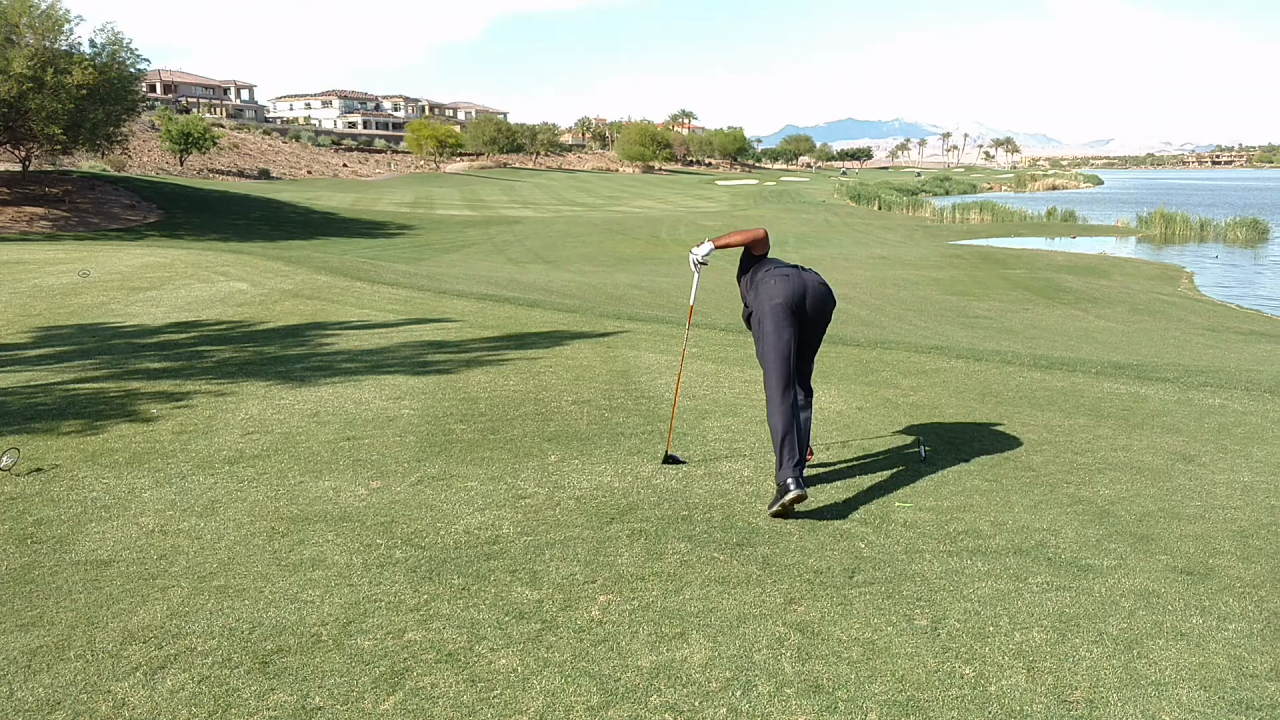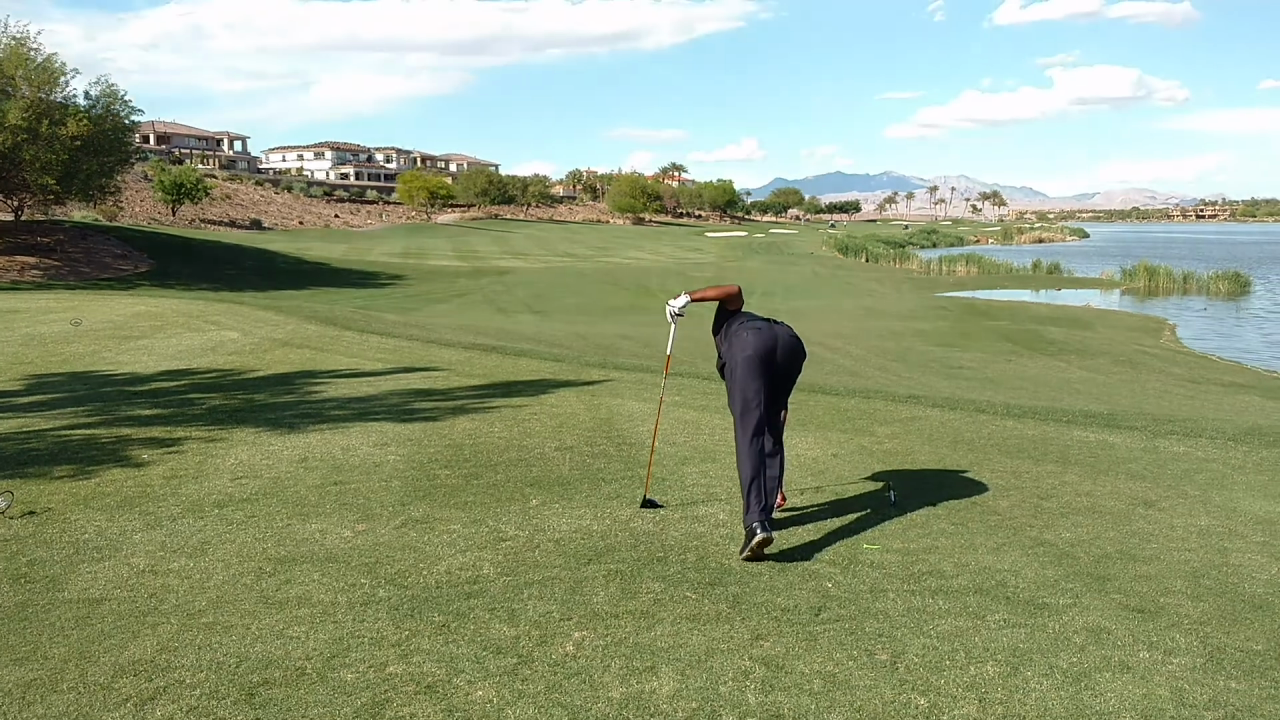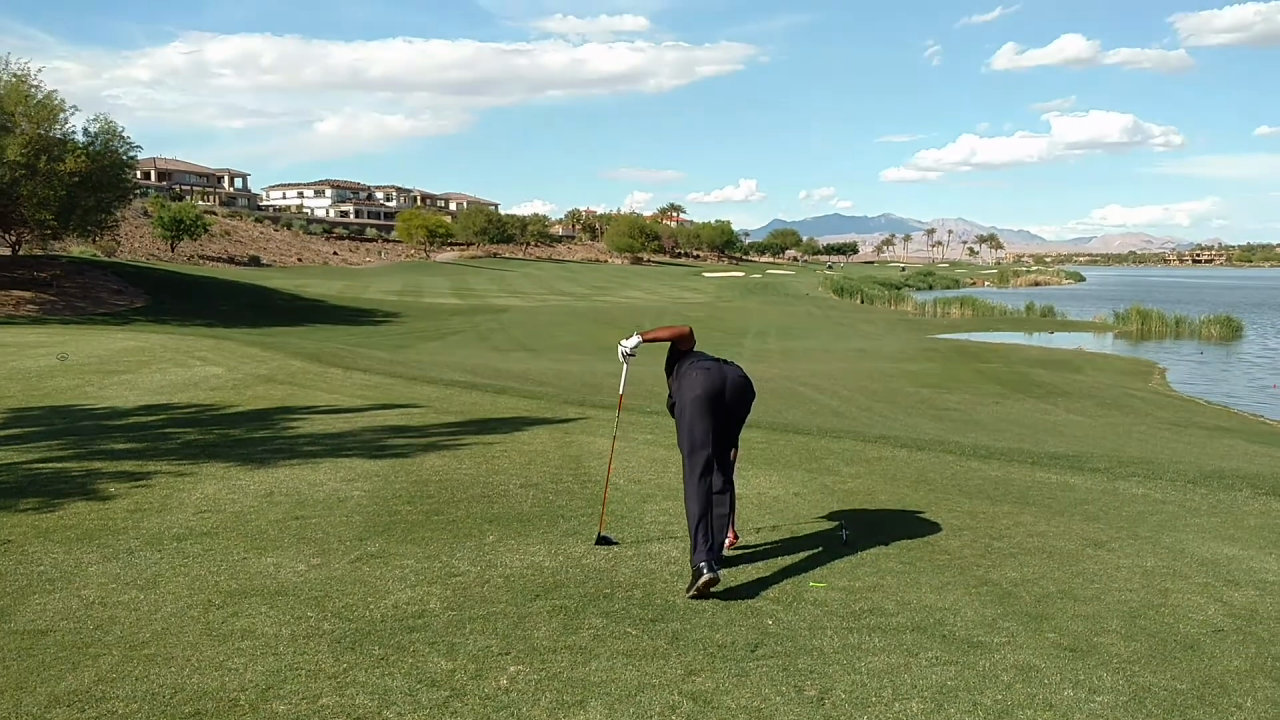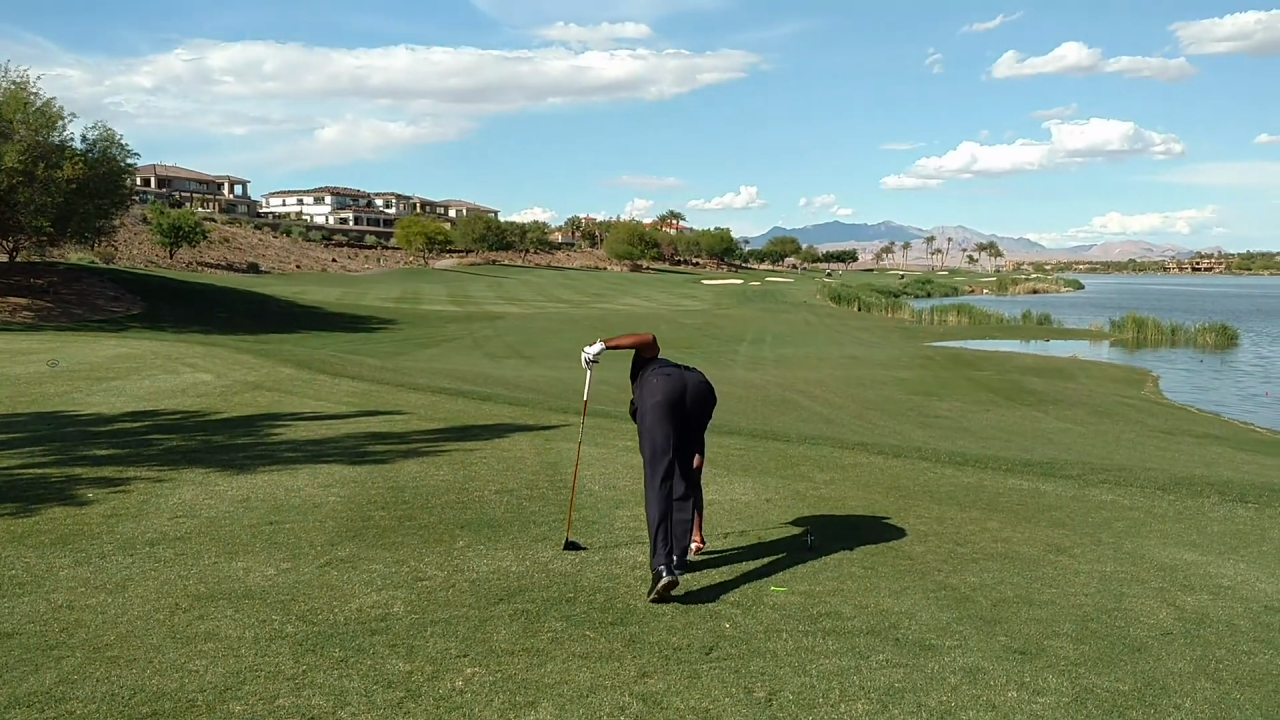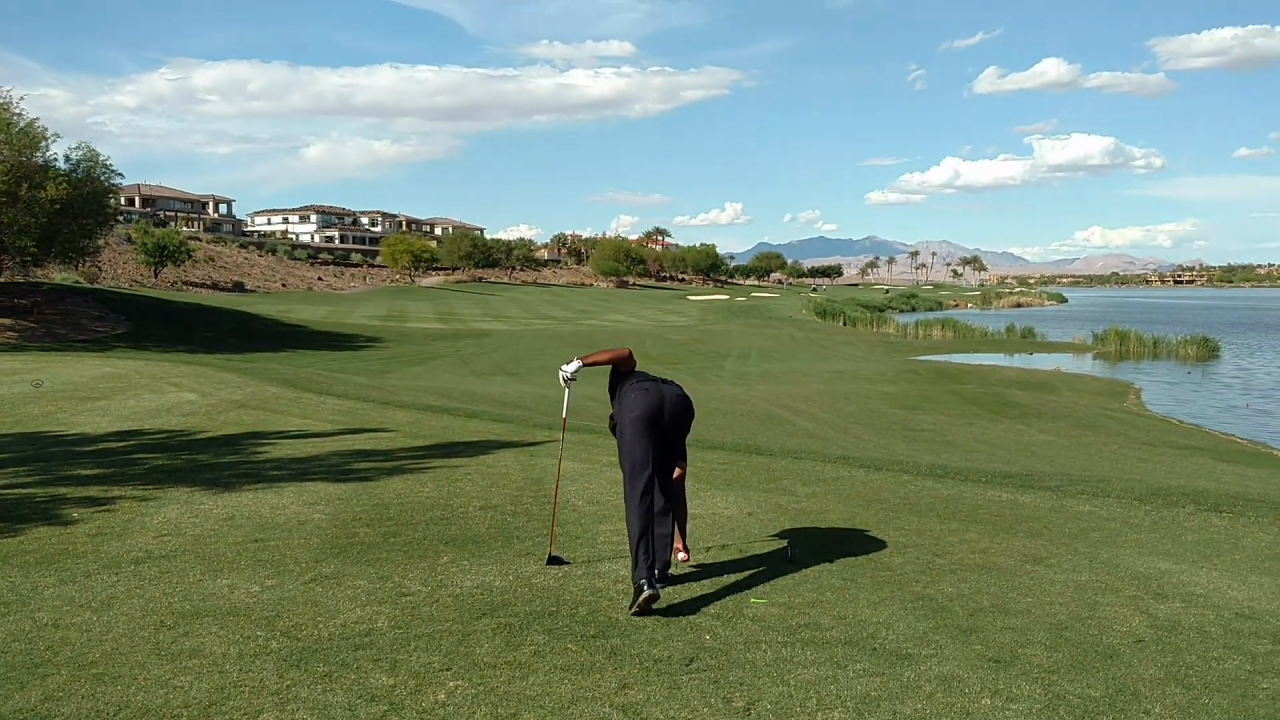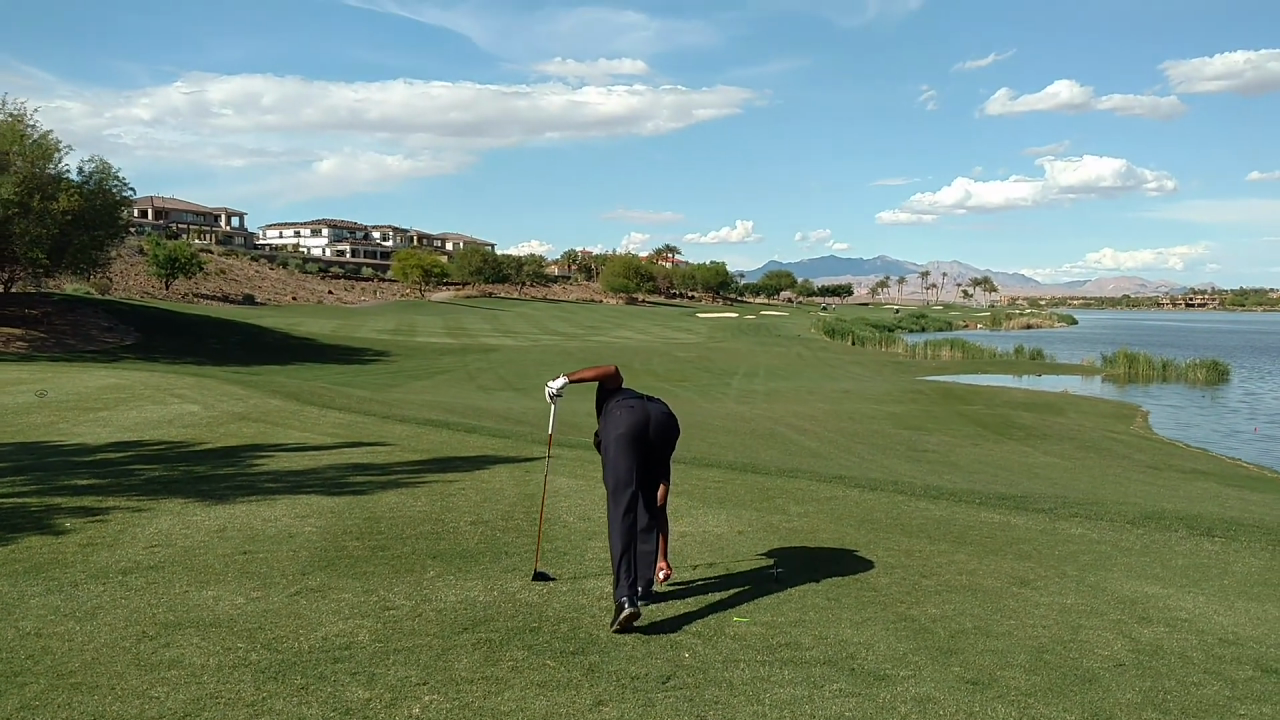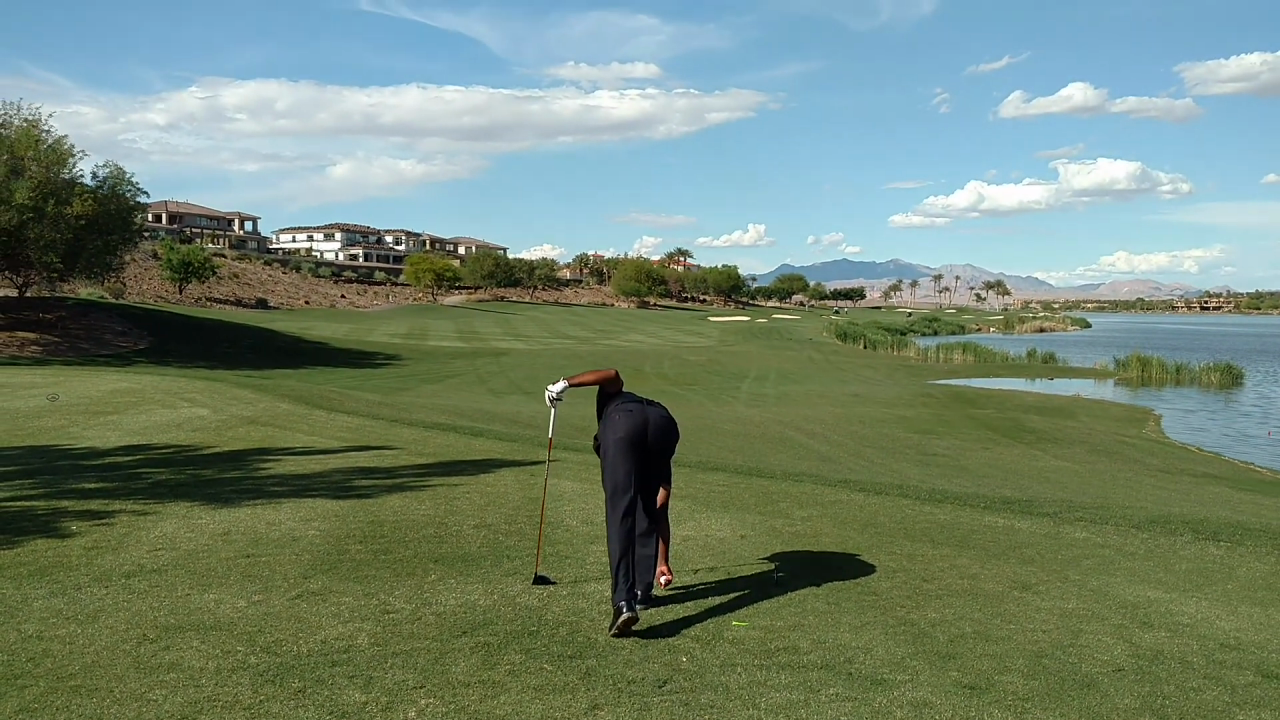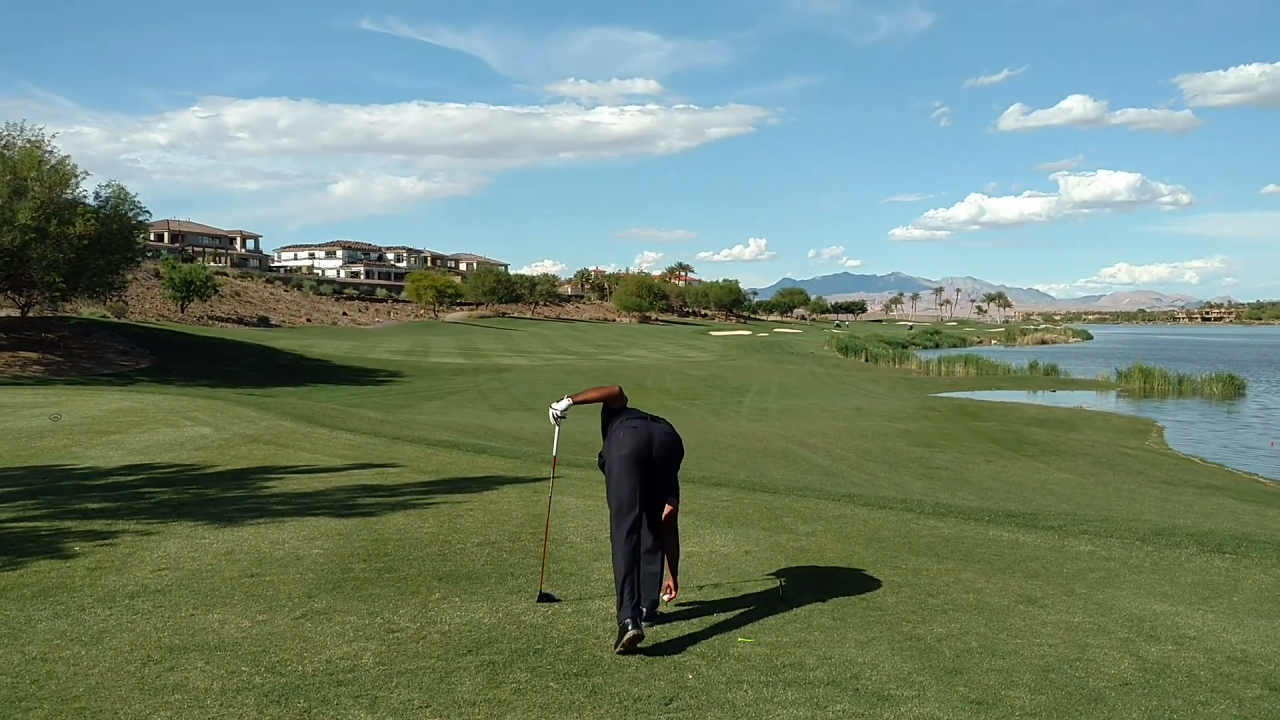
dt=0.5s
person 1, frame 1
left shoulder: (753, 267)
left elbow: (761, 235)
right elbow: (802, 374)
left wrist: (711, 244)
left hip: (775, 291)
right hip: (819, 291)
left knee: (779, 388)
right knee: (800, 385)
left ankle: (790, 479)
right ankle: (795, 469)
person 1, frame 2
left shoulder: (729, 320)
left elbow: (734, 291)
right elbow: (779, 422)
left wrist: (687, 297)
right wrist: (777, 489)
left hip: (748, 342)
right hip: (791, 343)
left knee: (749, 435)
right knee: (770, 431)
left ankle: (756, 523)
right ankle: (764, 512)
person 1, frame 3
left shoulder: (682, 361)
left elbow: (686, 332)
right elbow: (729, 466)
left wrist: (639, 338)
right wrist: (728, 527)
left hip: (697, 382)
right hip: (740, 384)
left knee: (697, 473)
right knee: (721, 471)
left ankle: (703, 563)
right ankle: (714, 550)
person 1, frame 4
left shoulder: (647, 369)
left elbow: (649, 340)
right elbow: (695, 478)
left wrist: (603, 345)
right wrist: (696, 531)
left hip: (659, 387)
right hip: (702, 391)
left knee: (658, 479)
right knee: (684, 476)
left ankle: (662, 566)
right ankle: (677, 555)
person 1, frame 5
left shoulder: (625, 383)
left elbow: (625, 355)
right elbow: (678, 489)
left wrist: (579, 363)
right wrist: (680, 540)
left hip: (638, 402)
right hip: (680, 403)
left knee: (639, 493)
right knee: (665, 488)
left ankle: (644, 580)
right ankle: (660, 569)
person 1, frame 6
left shoulder: (612, 401)
left elbow: (612, 372)
right elbow: (660, 507)
left wrist: (566, 379)
right wrist: (661, 559)
left hip: (624, 418)
right hip: (665, 422)
left knee: (621, 510)
right knee: (648, 505)
left ankle: (626, 598)
right ankle: (642, 585)
person 1, frame 7
left shoulder: (612, 403)
right shoulder: (659, 463)
left elbow: (612, 376)
right elbow: (661, 511)
left wrist: (566, 383)
right wrist: (663, 563)
left hip: (622, 422)
right hip: (664, 426)
left knee: (620, 514)
right knee: (648, 510)
left ankle: (624, 602)
right ankle: (642, 590)
person 1, frame 8
left shoulder: (617, 419)
left elbow: (616, 392)
right elbow: (670, 526)
left wrist: (570, 401)
right wrist: (672, 578)
left hip: (627, 439)
right hip: (669, 443)
left knee: (625, 531)
right knee: (653, 526)
left ankle: (629, 620)
right ankle: (648, 607)
